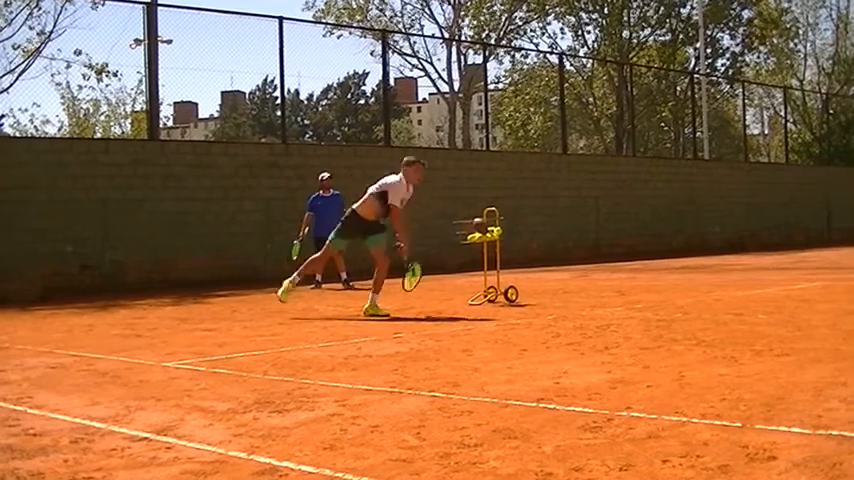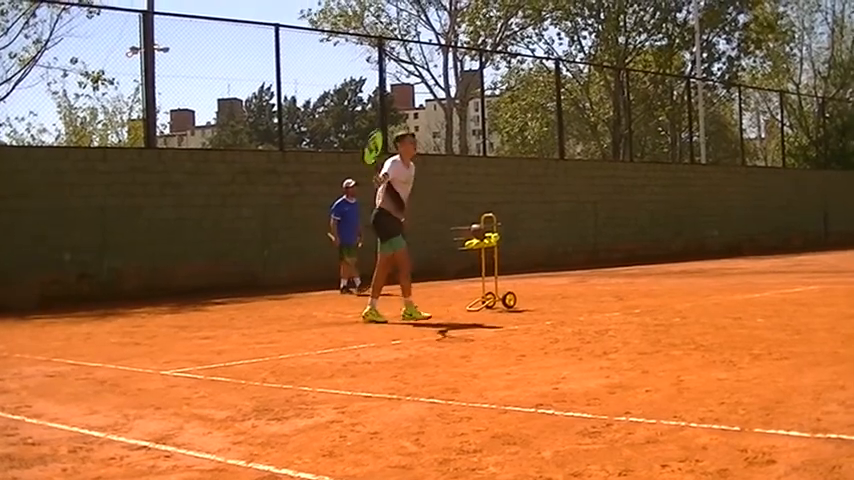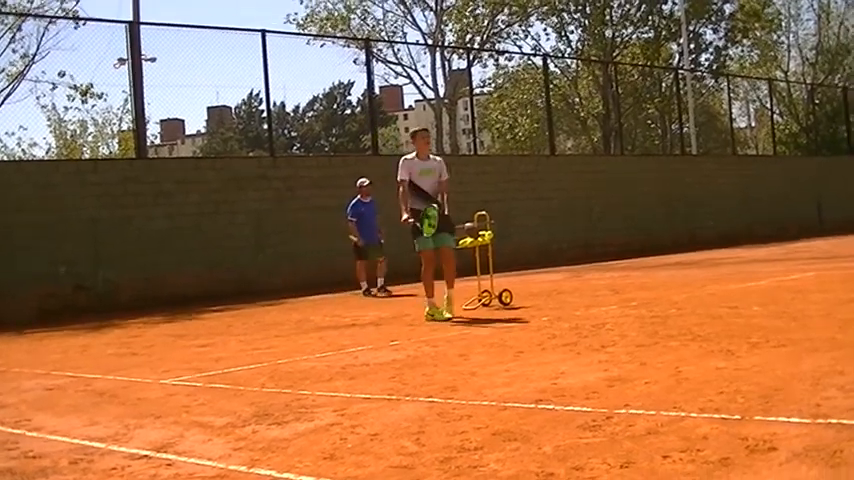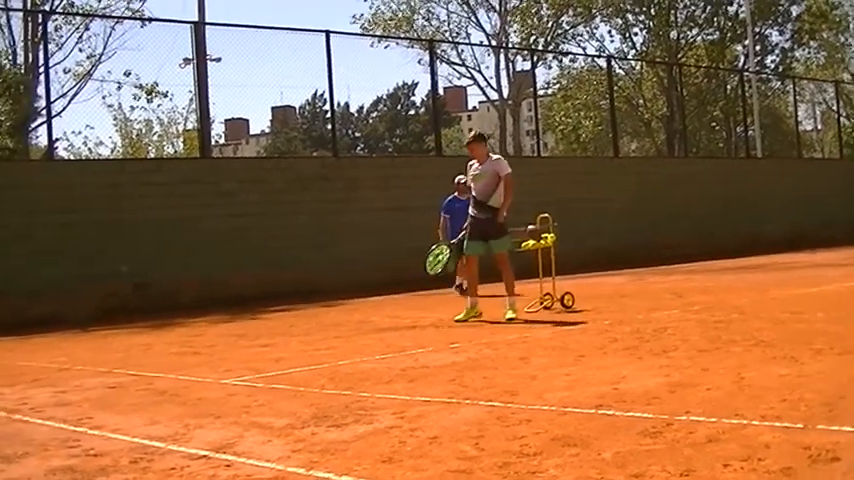
dt=0.7s
person 1, frame 1
left shoulder: (408, 189)
right shoulder: (397, 184)
left elbow: (396, 218)
right elbow: (395, 219)
left wrist: (403, 241)
right wrist: (406, 242)
left hip: (373, 223)
right hip: (355, 219)
left knee: (384, 261)
right knee: (324, 255)
left ankle: (372, 305)
right ankle: (292, 281)
person 1, frame 2
left shoulder: (411, 167)
right shoulder: (393, 164)
right elbow: (381, 180)
left wrist: (403, 216)
right wrist: (380, 180)
left hip: (395, 220)
right hip: (384, 217)
left knee: (384, 266)
right knee: (405, 263)
left ankle: (371, 309)
right ankle: (409, 308)
person 1, frame 3
left shoulder: (438, 162)
right shoulder: (407, 162)
right elbow: (403, 189)
left wrist: (446, 211)
right wrist: (405, 212)
left hip: (439, 215)
right hip: (420, 216)
left knee: (449, 259)
right knee: (428, 261)
left ankle: (449, 298)
right ankle: (431, 307)
person 1, frame 4
left shoulder: (497, 162)
right shoulder: (471, 166)
left elbow: (510, 187)
left wrist: (501, 212)
right wrist: (469, 218)
left hip: (493, 219)
right hip: (475, 220)
left knee: (502, 262)
right knee: (469, 263)
left ankle: (511, 306)
right ankle: (473, 307)
person 2, frame 1
left shoulder: (337, 196)
right shoulder: (314, 199)
left elbow: (343, 213)
right elbow: (308, 215)
right wrist: (302, 230)
right hip: (320, 233)
left knee: (338, 255)
left ankle: (344, 279)
right ankle: (318, 280)
person 2, frame 2
left shoulder: (355, 204)
right shoulder: (339, 204)
right elbow: (333, 222)
left wrist: (359, 235)
right wrist: (336, 237)
left hip: (352, 239)
right hip: (343, 239)
left knee: (348, 262)
right knee: (350, 261)
left ankle: (343, 286)
right ankle: (358, 284)
person 2, frame 3
left shoulder: (372, 202)
right shoulder: (355, 205)
right elbow: (351, 224)
left wrist: (380, 232)
right wrist: (358, 238)
left hip: (374, 239)
right hip: (362, 241)
left knee: (382, 259)
right knee: (362, 263)
left ankle: (381, 286)
right ankle: (365, 288)
person 2, frame 4
left shoulder: (469, 200)
right shoulder: (450, 202)
right elbow: (443, 220)
right wrist: (442, 236)
right hip: (456, 236)
left knee: (466, 260)
right knee: (464, 259)
left ankle: (465, 286)
right ankle: (458, 283)
